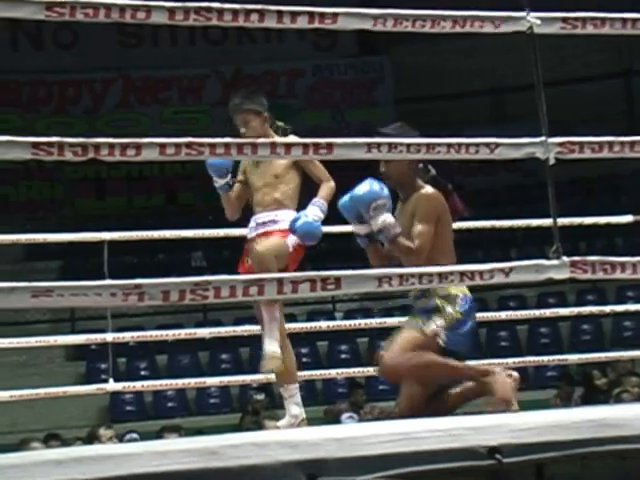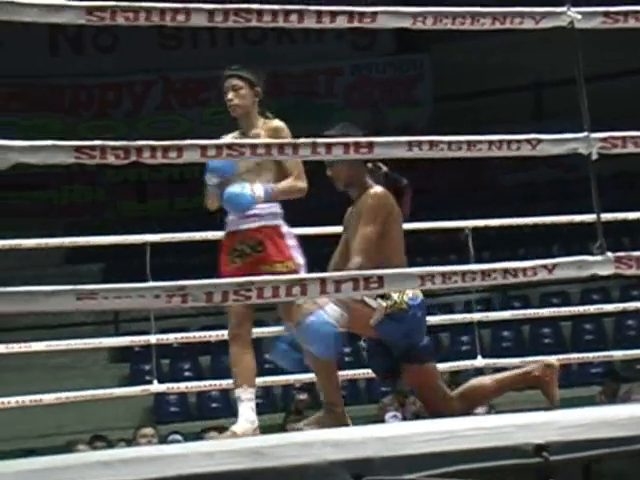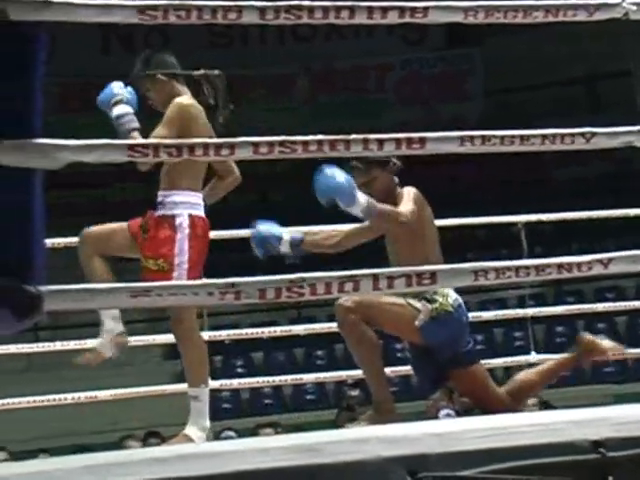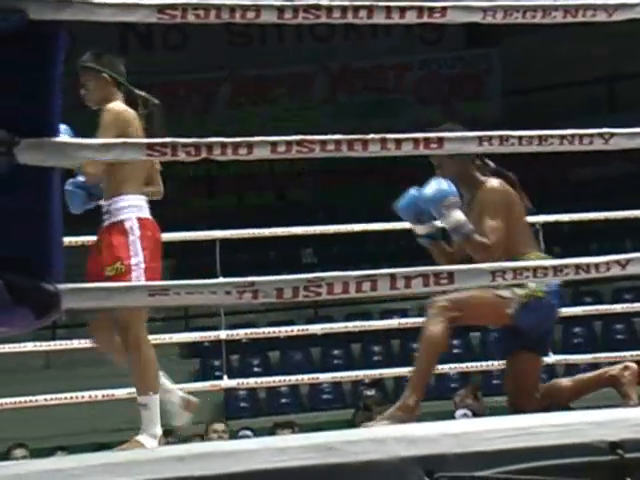
dt=1s
person 1, frame 1
right shoulder: (247, 162)
left elbow: (328, 182)
right elbow: (232, 213)
left wrist: (316, 210)
right wrist: (221, 181)
left hip: (287, 232)
right hip: (256, 242)
left knee: (263, 252)
right knee: (276, 325)
left ankle: (270, 343)
right ankle: (294, 411)
person 1, frame 2
left shoulder: (275, 129)
right shoulder: (227, 143)
left elbow: (300, 184)
right elbow: (212, 203)
left wrist: (258, 193)
right wrist: (214, 180)
left hip: (271, 233)
right hip: (236, 239)
left knee: (296, 322)
right knee: (237, 327)
right ankle: (246, 419)
person 1, frame 3
left shoulder: (181, 107)
right shoulder: (197, 116)
left elbow: (144, 161)
right elbow: (232, 177)
left wrist: (122, 114)
left hip: (180, 222)
right hip: (164, 220)
left knee: (183, 323)
right knee: (89, 240)
left ankle: (199, 426)
right ankle: (112, 331)
person 1, frame 4
left shoulder: (115, 112)
right shoulder: (131, 120)
left elbow: (93, 170)
right elbow: (156, 187)
right wrist: (99, 193)
left hip: (131, 230)
right hip: (119, 231)
left knee: (132, 331)
right knee: (101, 330)
left ankle: (150, 432)
right ankle: (173, 398)
person 2, frame 1
left shoulder: (427, 198)
right shoulder: (405, 206)
left elbow: (416, 255)
right elbow: (385, 268)
left wrist: (384, 224)
right wrist: (366, 232)
left hip: (448, 304)
right hip: (426, 307)
left knee: (390, 364)
right knee: (410, 411)
left ankle: (487, 376)
right ankle: (485, 385)
person 2, frame 2
left shoulder: (376, 198)
right shoulder: (354, 210)
left elbow: (359, 263)
right elbow: (337, 269)
left wrist: (331, 309)
right wrist: (325, 304)
left hip: (395, 306)
right hip: (387, 310)
left knee: (307, 313)
right knee: (447, 406)
left ankle: (333, 412)
right ankle: (535, 374)
person 2, frame 3
left shoulder: (409, 196)
right shoulder: (382, 219)
left elbow: (404, 219)
right elbow: (338, 240)
left wrist: (358, 201)
right wrist: (289, 241)
left hip: (436, 310)
right hip: (430, 317)
left knee: (348, 309)
right knee: (501, 403)
left ankle: (384, 409)
right ankle: (579, 353)
person 2, frame 4
left shoulder: (493, 191)
right shoulder: (470, 203)
left elbow: (490, 253)
right elbow: (454, 264)
left wrist: (454, 219)
right wrist: (425, 231)
left hip: (534, 289)
right hip: (521, 295)
left knee: (441, 308)
right knee: (524, 403)
left ankle: (408, 406)
right ankle: (613, 376)
